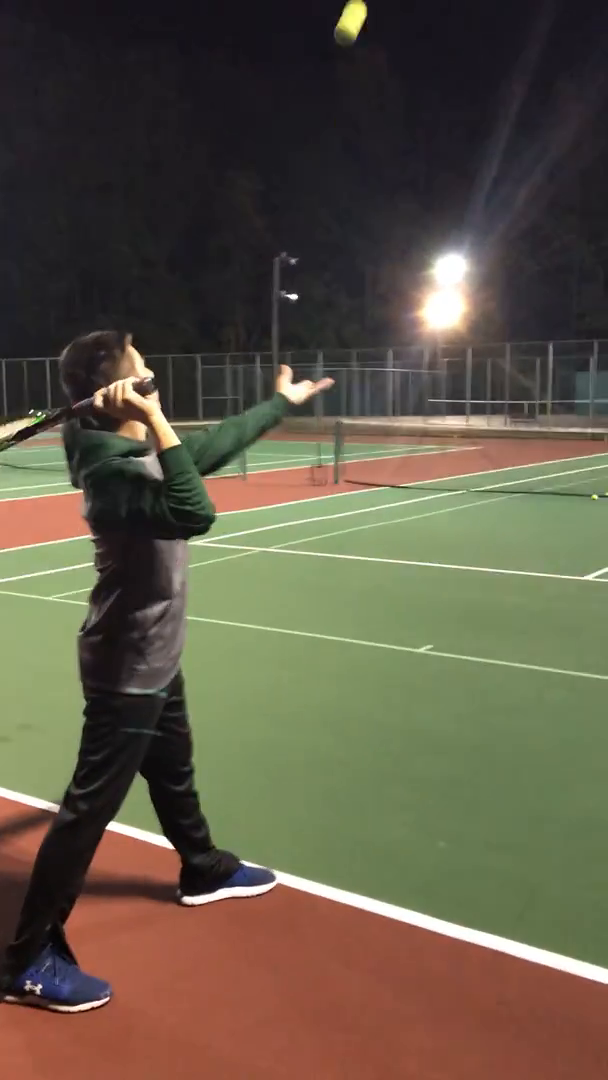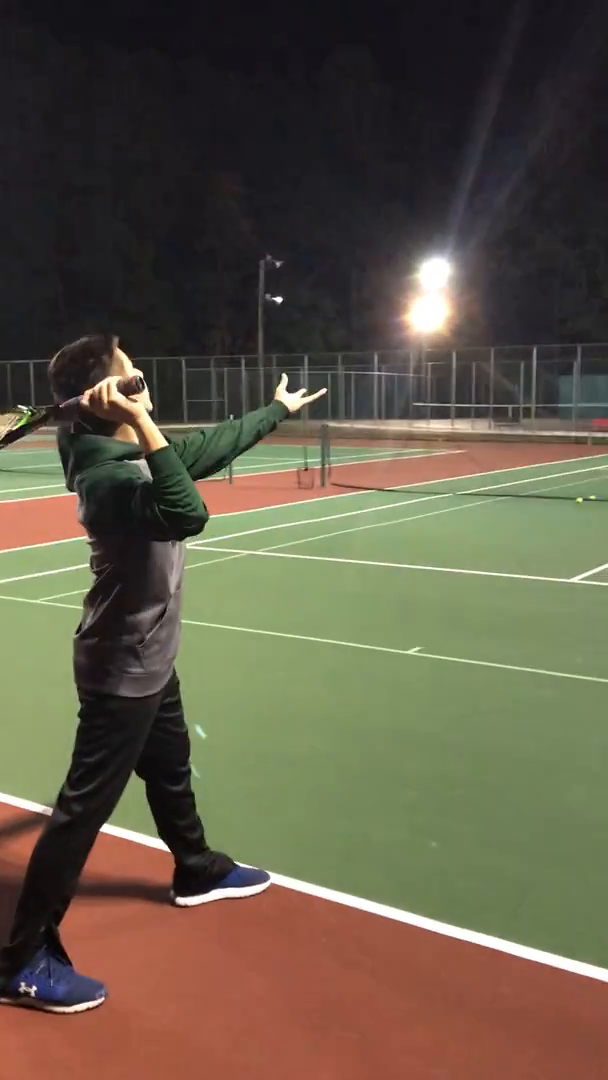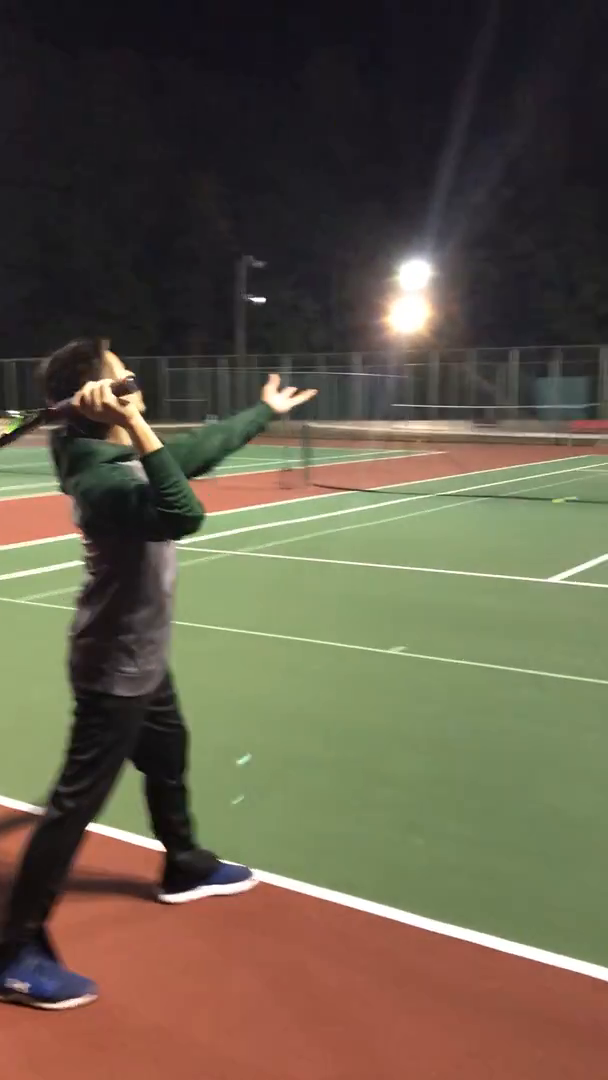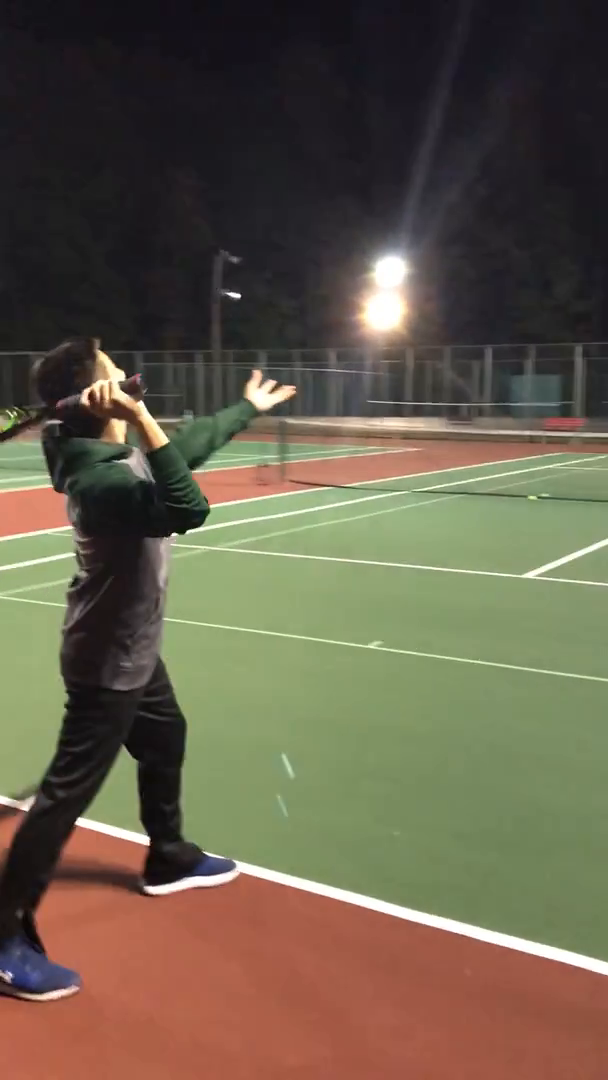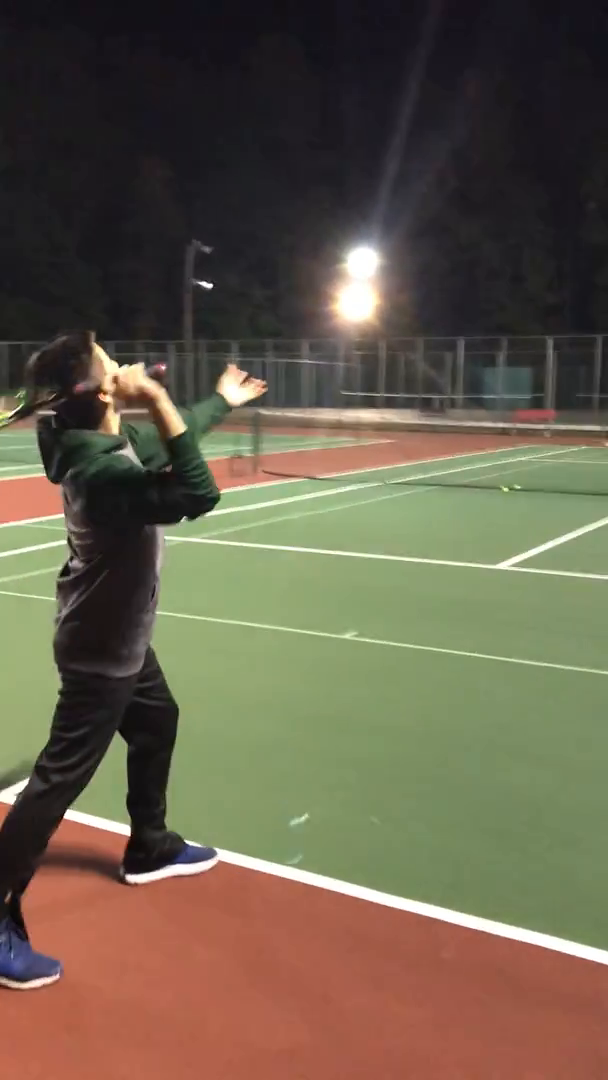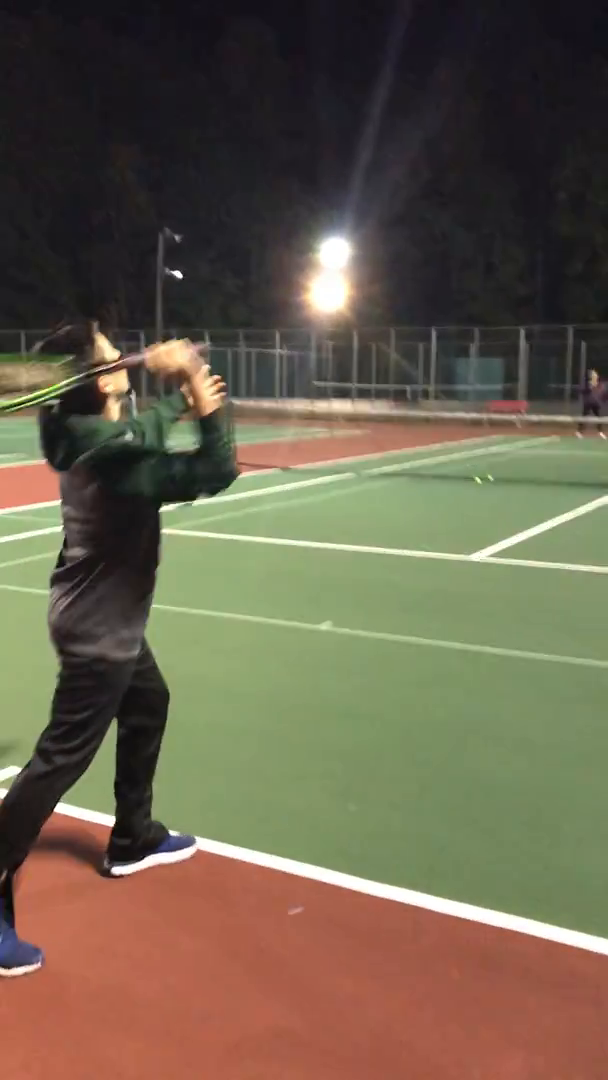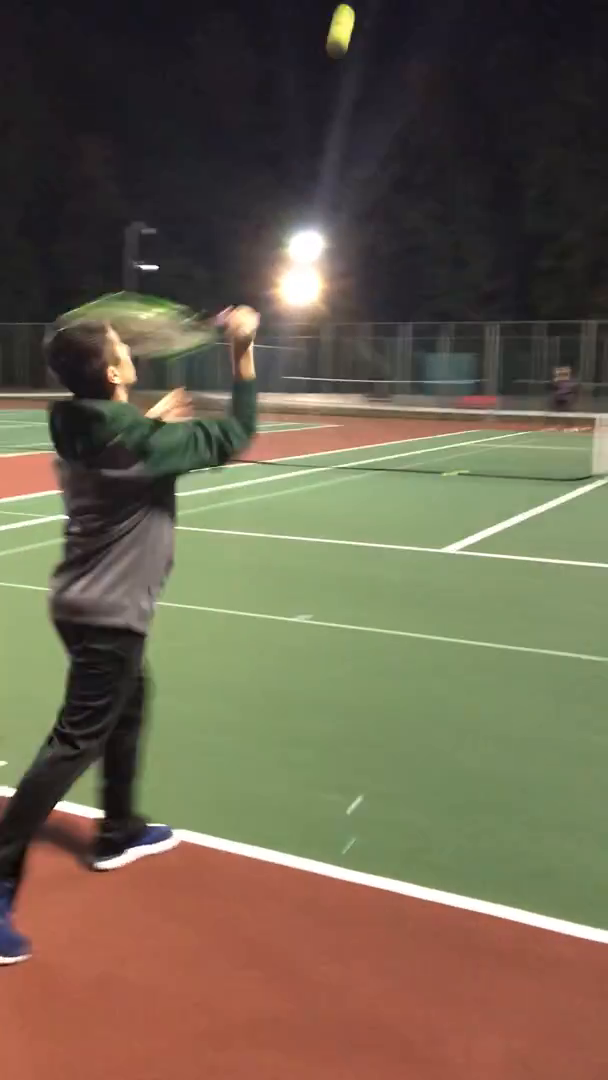
dt=0.1s
person 1, frame 1
left shoulder: (140, 449)
right shoulder: (112, 476)
left elbow: (217, 443)
right elbow: (194, 514)
left wrist: (282, 401)
right wrist: (156, 420)
left hip: (153, 656)
right hip: (125, 668)
left knee: (173, 766)
right knee: (92, 804)
left ankle: (204, 869)
person 1, frame 2
left shoulder: (131, 454)
right shoulder: (108, 480)
left elbow: (210, 448)
right elbow: (187, 516)
left wrist: (275, 411)
right wrist: (143, 423)
left hip: (148, 657)
right hip: (120, 669)
left knee: (170, 762)
right knee: (86, 805)
left ankle: (197, 870)
person 1, frame 3
left shoulder: (123, 455)
right shoulder: (102, 482)
left elbow: (199, 447)
right elbow: (183, 515)
left wrist: (263, 412)
right wrist: (137, 425)
left hip: (140, 656)
right hip: (114, 667)
left knee: (168, 756)
right knee: (78, 801)
left ankle: (185, 867)
person 1, frame 4
left shoulder: (115, 455)
right shoulder: (102, 483)
left elbow: (188, 442)
right elbow: (188, 508)
left wrist: (246, 407)
right wrist: (143, 421)
left hip: (128, 647)
right hip: (107, 661)
left knee: (165, 741)
right knee: (67, 792)
left ankle: (169, 857)
person 1, frame 5
left shoulder: (106, 445)
right shoulder: (102, 472)
left elbow: (168, 442)
right elbow: (197, 495)
left wrist: (220, 402)
right wrist: (157, 402)
left hip: (118, 636)
right hip: (101, 647)
left knee: (157, 724)
right knee: (60, 778)
left ankle: (150, 846)
person 1, frame 6
left shoulder: (85, 439)
right shoulder: (116, 459)
left elbow: (143, 448)
right elbow: (215, 472)
left wrist: (186, 396)
right wrist: (201, 391)
left hip: (97, 619)
right hip: (100, 630)
left knee: (148, 707)
right knee: (58, 759)
left ankle: (134, 836)
person 1, frame 7
left shoulder: (86, 431)
right shoulder: (140, 442)
right elbow: (231, 438)
left wrist: (157, 417)
right wrist: (242, 354)
left hip: (85, 601)
right hip: (109, 612)
left knee: (127, 705)
right knee: (75, 743)
left ankle: (119, 829)
